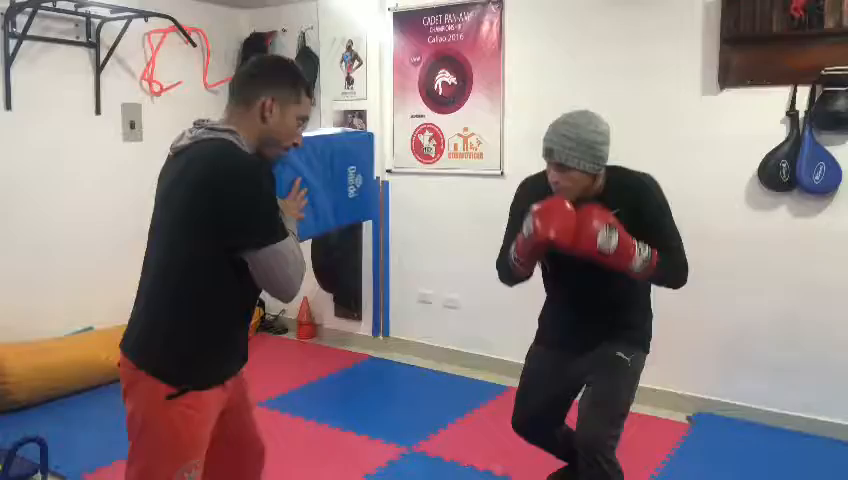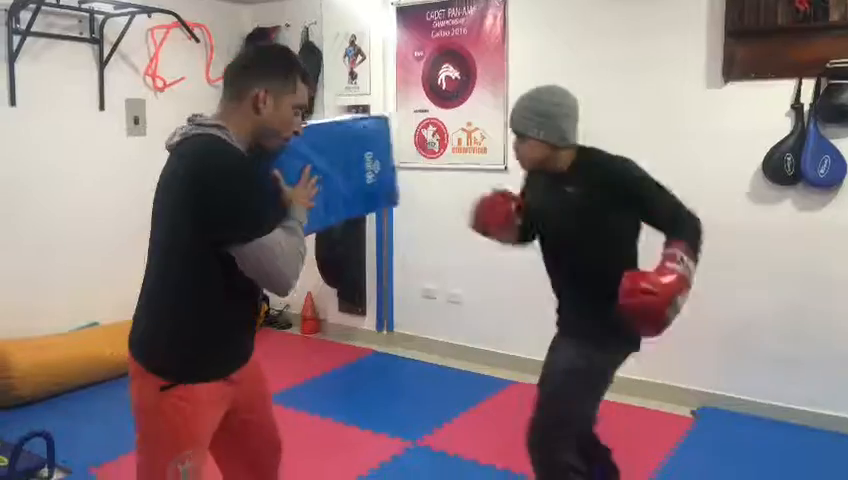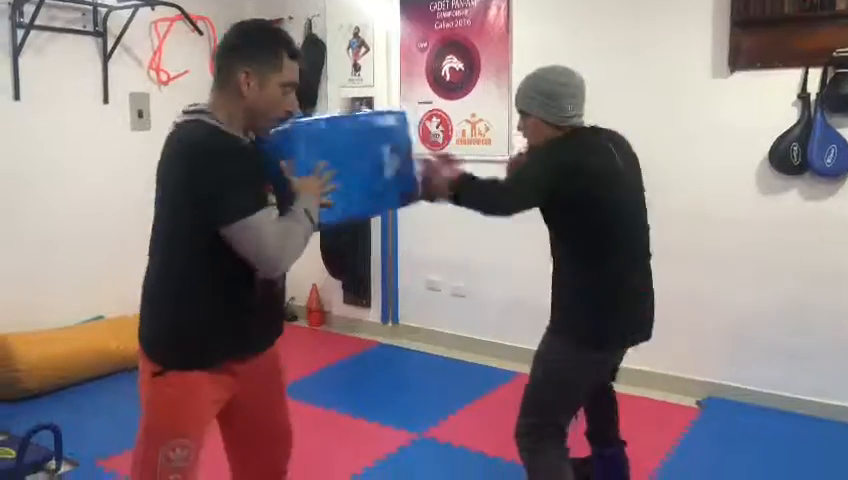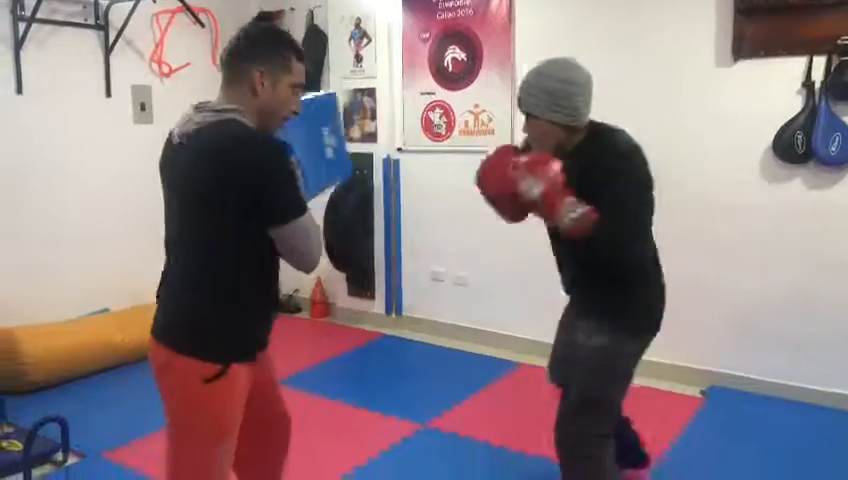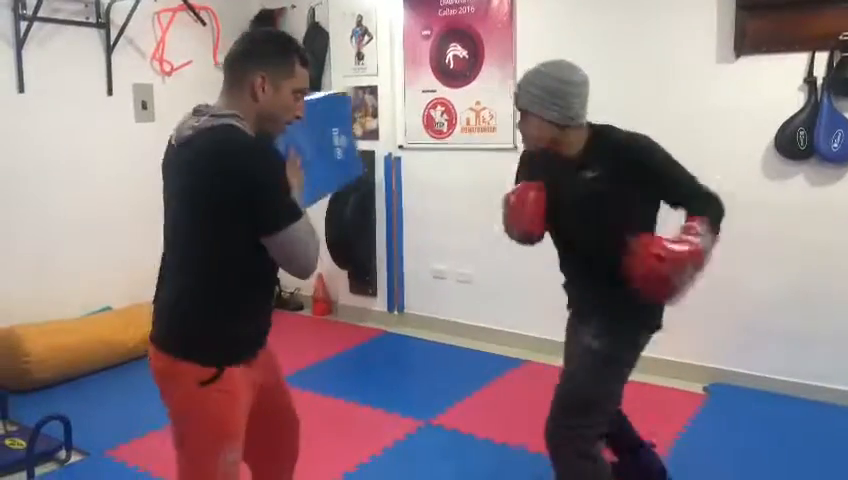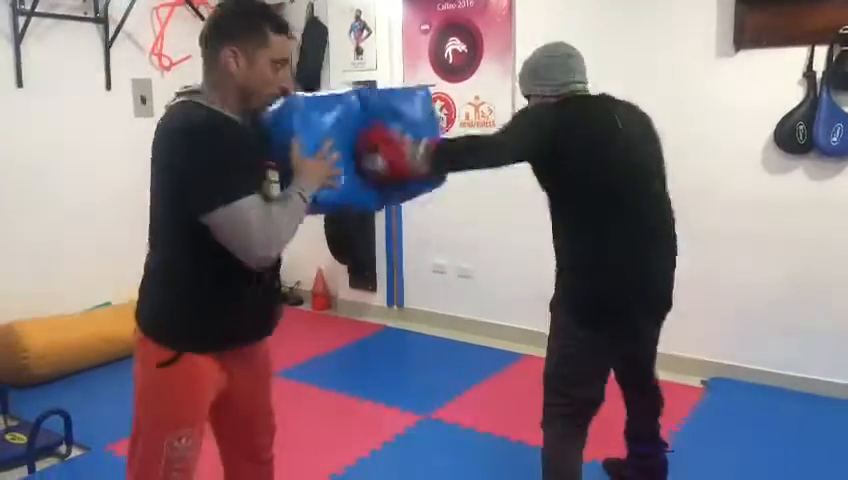
dt=0.2s
person 1, frame 1
left shoulder: (196, 155)
right shoulder: (239, 171)
right elbow: (285, 282)
left wrist: (273, 219)
right wrist: (287, 220)
left hip: (213, 361)
right hip: (172, 375)
person 1, frame 2
left shoulder: (232, 157)
right shoulder: (219, 164)
right elbow: (279, 273)
left wrist: (281, 209)
right wrist: (296, 211)
left hip: (230, 354)
right hip: (177, 368)
person 1, frame 3
left shoulder: (233, 145)
right shoulder: (214, 151)
right elbow: (272, 255)
left wrist: (295, 205)
right wrist: (307, 204)
left hip: (246, 345)
right hip: (184, 358)
person 1, frame 4
left shoulder: (184, 139)
right shoulder: (258, 152)
right elbow: (306, 254)
right wrist: (287, 195)
left hip: (235, 340)
right hip: (201, 352)
left knee: (269, 437)
person 1, frame 5
left shoulder: (196, 141)
right shoulder: (247, 155)
right elbow: (302, 259)
left wrist: (279, 191)
right wrist: (289, 193)
left hip: (241, 341)
right hip: (200, 355)
left knee: (278, 438)
person 1, frame 6
left shoulder: (234, 129)
right shoulder: (195, 133)
right elbow: (260, 244)
left wrist: (292, 186)
right wrist: (303, 186)
left hip: (242, 334)
right hip: (182, 342)
person 2, frame 1
left shoulder: (637, 191)
right shoulder: (533, 194)
left elbow: (674, 270)
right elbow: (508, 273)
left wrist: (617, 244)
right wrist: (529, 239)
left hip: (619, 334)
right hip: (559, 330)
left knee: (594, 438)
right knee: (529, 419)
person 2, frame 2
left shoulder: (611, 174)
right shoulder: (540, 175)
left elbow: (685, 225)
right elbow: (524, 231)
left wrist: (672, 276)
right wrist: (503, 221)
left hip: (607, 321)
right hip: (579, 318)
left knee: (550, 440)
right knee: (567, 403)
person 2, frame 3
left shoulder: (563, 156)
right shoulder: (613, 145)
left elbow: (503, 200)
left wrist: (440, 179)
left hip: (591, 313)
left knee: (538, 430)
right knee: (591, 383)
person 2, frame 4
left shoulder: (615, 153)
right shoulder: (535, 150)
left elbow: (622, 248)
right elbow: (517, 211)
left wrist: (554, 202)
right wrist: (511, 190)
left hip: (625, 305)
right hip: (587, 297)
left knee: (576, 429)
right knee: (570, 377)
person 2, frame 5
left shoulder: (625, 152)
right shoulder: (537, 159)
left elbow: (708, 206)
right elbow: (529, 229)
left wrist: (687, 250)
right wrist: (519, 213)
left hip: (625, 305)
right hip: (588, 300)
left knee: (568, 429)
right knee: (590, 403)
person 2, frame 6
left shoulder: (556, 119)
right shoulder: (633, 118)
left elbow: (493, 150)
left wrist: (416, 155)
left hip: (595, 286)
right hip: (653, 279)
left knee: (566, 410)
right knee: (637, 378)
